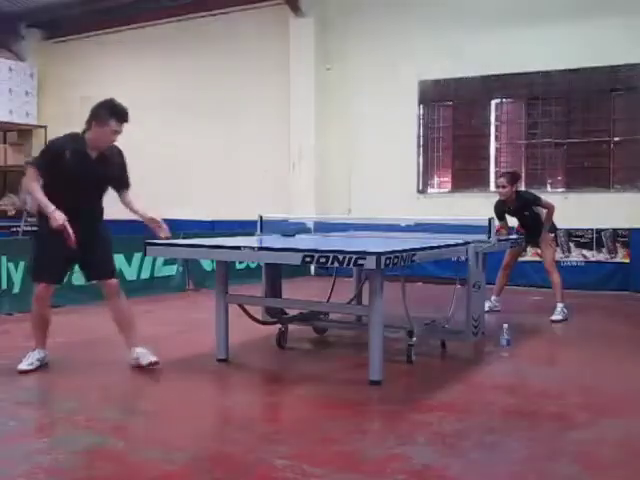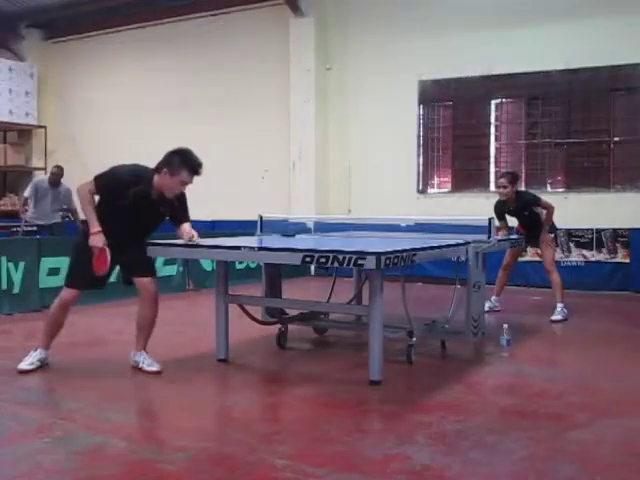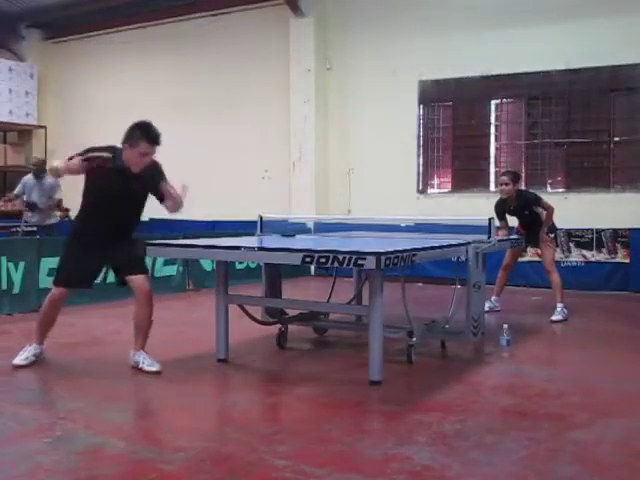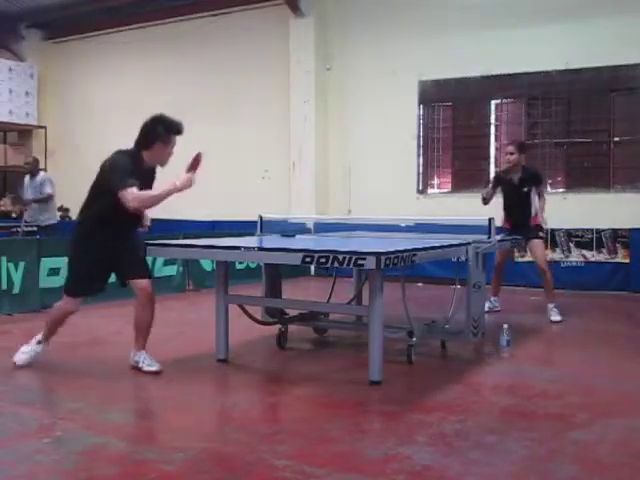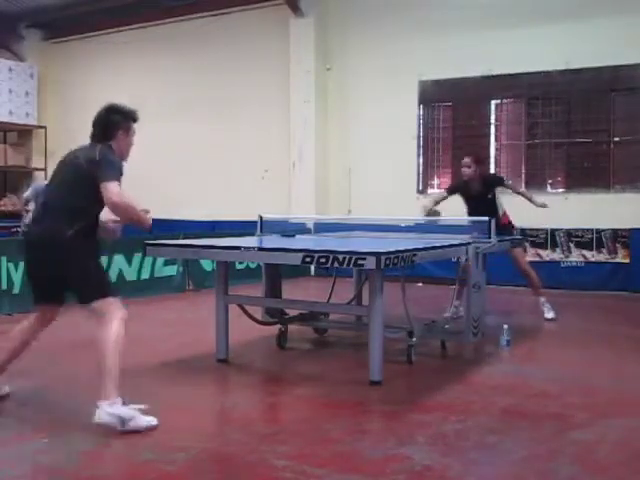
dt=0.7s
person 1, frame 1
left shoulder: (114, 157)
right shoulder: (60, 147)
left elbow: (124, 194)
right elbow: (29, 179)
left wrist: (146, 216)
right wrist: (50, 210)
left hip: (91, 229)
right hip: (54, 228)
left knee: (112, 288)
right knee: (42, 292)
left ankle: (136, 350)
right ankle: (39, 351)
person 1, frame 2
left shoulder: (176, 198)
right shoulder: (127, 176)
left elbow: (181, 223)
right elbow: (84, 190)
left wrist: (187, 233)
right wrist: (95, 230)
left hip: (133, 244)
right hip: (97, 239)
left knee: (149, 291)
right knee: (67, 297)
left ankle: (139, 353)
right ankle: (42, 351)
person 1, frame 3
left shoulder: (152, 170)
right shoulder: (97, 156)
left elbow: (171, 206)
right elbow: (55, 170)
left wrist: (175, 200)
right wrist: (70, 167)
left hip: (123, 241)
right hip: (85, 239)
left knee: (144, 290)
right knee: (57, 295)
left ankle: (138, 353)
right ankle: (36, 346)
person 1, frame 4
left shoulder: (149, 167)
right shoulder: (120, 163)
right elbow: (132, 201)
left wrist: (140, 214)
right wrist: (176, 187)
left hip: (123, 237)
right hip: (91, 237)
left knee: (145, 291)
right knee: (71, 303)
left ankle: (139, 353)
right ankle: (41, 341)
person 1, frame 5
left shoulder: (76, 156)
right shoulder: (107, 158)
right elbow: (114, 199)
left wrist: (94, 229)
right wrist: (143, 218)
left hip: (38, 240)
right hip: (64, 244)
left knee: (44, 313)
right knee: (114, 315)
right ankle: (111, 406)
person 2, frame 1
left shoulder: (526, 197)
right shoulder: (499, 206)
left elbow: (551, 208)
right elbow: (504, 229)
left wrist: (544, 232)
right wrist: (500, 232)
left hip: (543, 230)
right hip: (524, 231)
left knee: (550, 267)
right knee: (506, 265)
left ankle: (561, 307)
right ankle: (494, 301)
person 2, frame 2
left shoulder: (526, 197)
right shoulder: (499, 206)
left elbow: (550, 208)
right elbow: (504, 228)
left wrist: (544, 232)
right wrist: (501, 233)
left hip: (543, 229)
right hip: (524, 230)
left knee: (550, 267)
right knee: (506, 265)
left ankle: (561, 307)
right ankle: (494, 301)
person 2, frame 3
left shoulder: (528, 197)
right shoulder: (500, 205)
left elbow: (550, 209)
right elbow: (504, 227)
left wrist: (543, 231)
right wrist: (502, 234)
left hip: (543, 229)
right hip: (524, 230)
left knee: (549, 267)
right knee: (506, 265)
left ankle: (561, 308)
right ankle: (494, 301)
person 2, frame 4
left shoulder: (532, 174)
right shoulder: (500, 176)
left elbow: (541, 196)
right elbow: (486, 201)
left wrist: (541, 214)
right wrist: (486, 195)
left hip: (531, 224)
right hip: (509, 225)
left knee: (542, 265)
right knee: (498, 264)
left ankle: (552, 306)
right ankle: (493, 301)
person 2, frame 5
left shoulder: (491, 179)
right shoulder: (459, 186)
left elbow: (514, 188)
right elbow: (439, 199)
left wrist: (534, 201)
right wrist: (429, 206)
left hip: (502, 225)
left knee: (523, 266)
left ankle: (544, 303)
right ankle: (457, 305)
